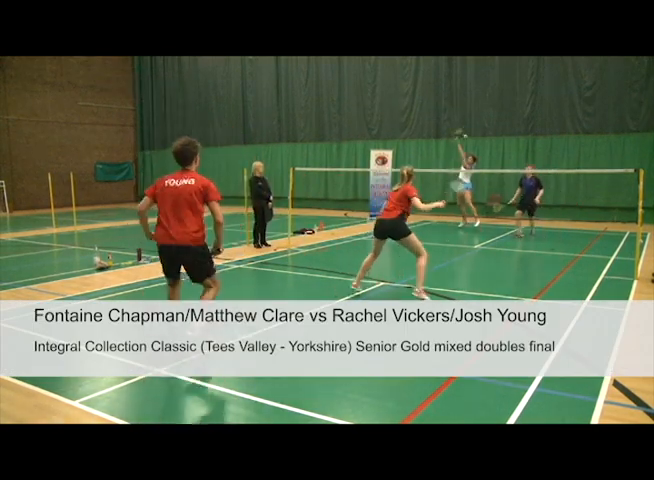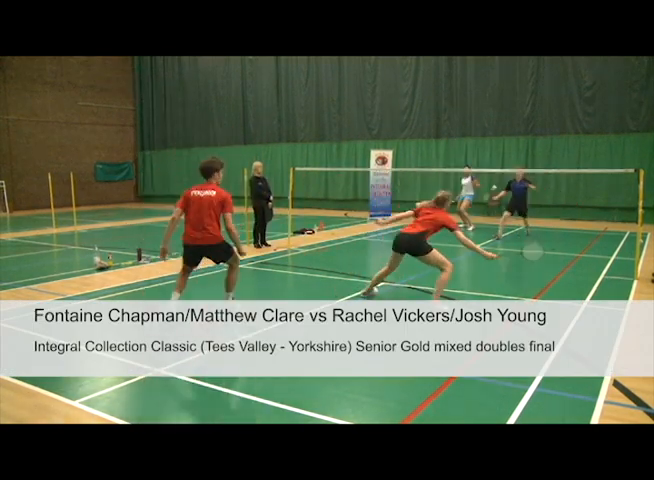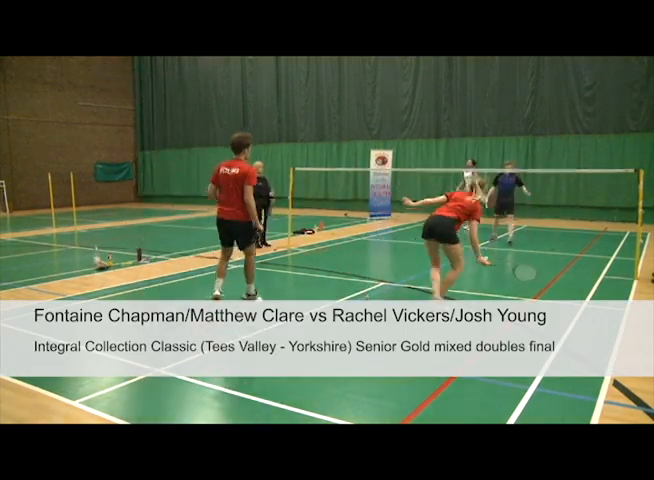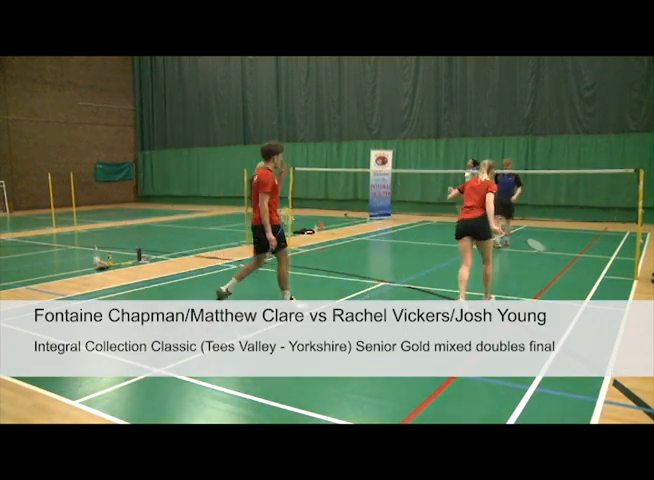
dt=0.4s
person 1, frame 1
left shoulder: (162, 183)
right shoulder: (206, 184)
left elbow: (141, 209)
right elbow: (219, 219)
left wrist: (147, 232)
right wrist: (219, 244)
left hip: (165, 245)
right hip: (193, 244)
left knee: (174, 285)
right knee: (212, 286)
person 1, frame 2
left shoulder: (189, 193)
right shoulder: (223, 195)
left elbow: (174, 218)
right elbow: (229, 226)
left wrist: (165, 244)
right wrist: (240, 247)
left hip: (191, 242)
right hip: (213, 241)
left knee: (185, 271)
right knee: (234, 263)
right ankle: (229, 301)
person 1, frame 3
left shoulder: (221, 167)
right shoulder: (248, 170)
left elbow: (210, 193)
right elbow: (248, 199)
right wrist: (257, 222)
left hip: (222, 218)
right hip: (241, 219)
left knee: (225, 255)
right knee: (250, 254)
left ankle: (217, 291)
right ankle: (250, 293)
person 1, frame 4
left shoulder: (262, 174)
right shoulder: (268, 176)
right elbow: (263, 204)
right wrist: (269, 232)
left hip: (258, 224)
right hip: (269, 224)
left knee: (258, 261)
right knee: (284, 260)
left ankle: (226, 289)
right ankle: (287, 299)
person 2, frame 1
left shoulder: (395, 190)
right shoulder: (410, 189)
right elbow: (420, 207)
right wrist: (436, 204)
left hip: (380, 223)
right hip: (396, 224)
left knee: (374, 254)
right knee: (422, 254)
left ankle: (357, 283)
right ankle: (419, 290)
person 2, frame 2
left shoulder: (424, 208)
right shoulder: (446, 218)
left elbow: (401, 215)
right elbow: (463, 240)
left wrist: (384, 222)
right wrist: (484, 253)
left hip: (401, 238)
right hip: (415, 241)
left knee: (390, 267)
right knee: (447, 268)
left ankle: (368, 290)
person 2, frame 3
left shoulder: (457, 193)
right shoulder: (477, 207)
left elbow: (432, 201)
right elbow: (473, 235)
left wrist: (412, 203)
right wrist: (479, 256)
left hip: (430, 222)
right hip: (445, 226)
left knee: (435, 265)
right knee: (458, 266)
left ankle: (436, 295)
right ankle: (438, 299)
person 2, frame 4
left shoulder: (469, 183)
right shoulder: (491, 185)
left elbow: (450, 196)
right elbow: (489, 203)
left wrist: (451, 192)
right wrist: (493, 224)
left hip: (462, 223)
right hip: (479, 222)
left knee: (466, 264)
right knee: (487, 261)
left ankle: (462, 297)
right ankle: (487, 296)
